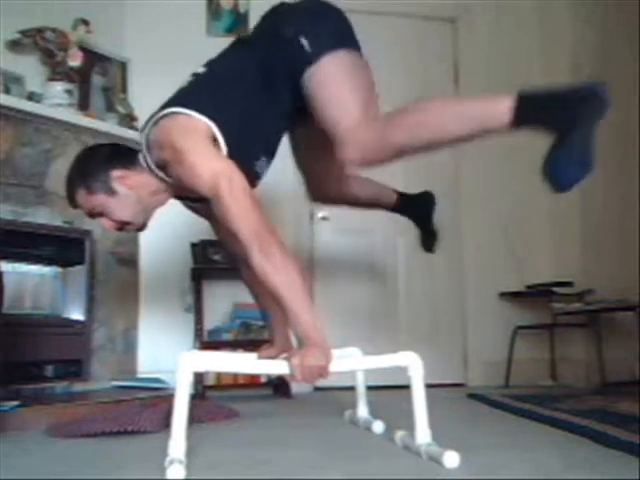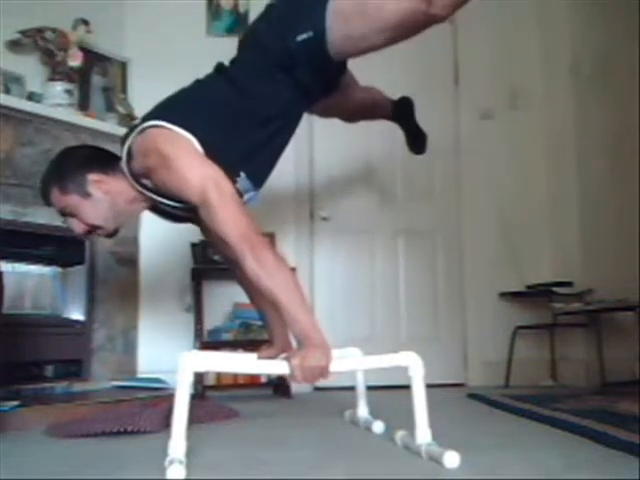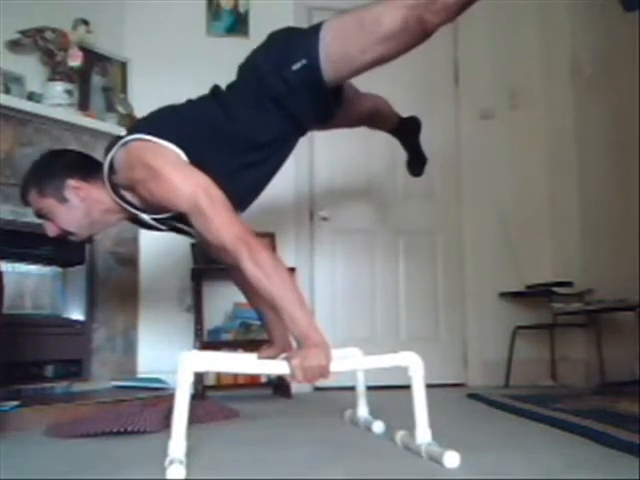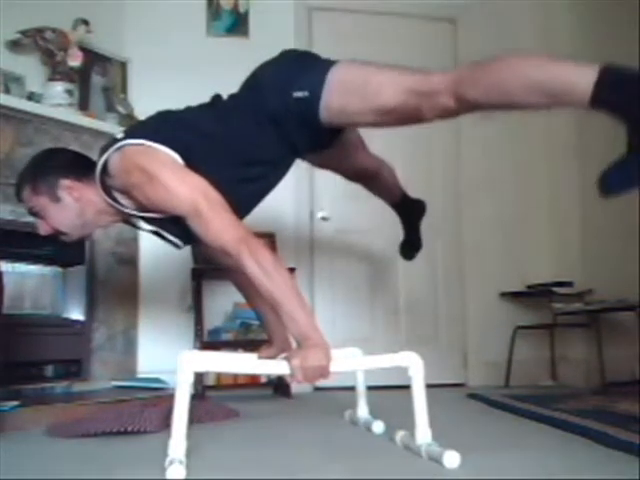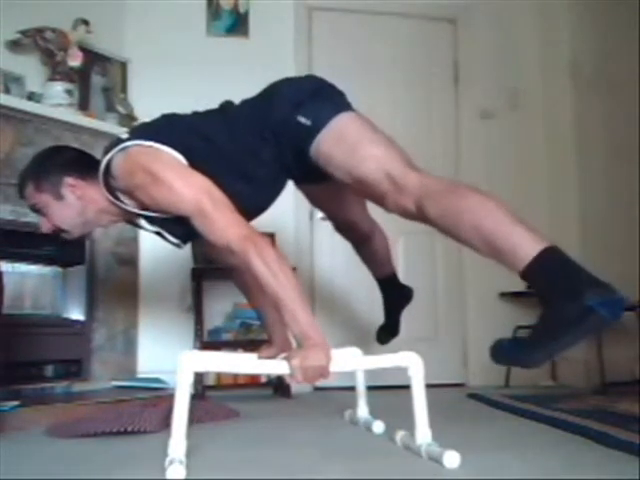
dt=1s
person 1, frame 1
left shoulder: (179, 149)
right shoulder: (188, 184)
left elbow: (260, 246)
right elbow: (246, 255)
left wrist: (312, 341)
right wrist: (281, 338)
right hip: (284, 69)
left knee: (361, 143)
right knee: (327, 186)
left ankle: (549, 108)
right ankle: (411, 204)
person 1, frame 2
left shoulder: (158, 156)
right shoulder: (167, 196)
left elbow: (251, 248)
right elbow: (239, 254)
left wrist: (313, 342)
right wrist: (280, 339)
left hip: (292, 38)
right hip: (283, 61)
right knee: (353, 107)
right ankle: (398, 111)
person 1, frame 3
left shoulder: (143, 168)
right shoulder: (143, 205)
left elbow: (244, 248)
right elbow: (232, 257)
left wrist: (312, 340)
right wrist: (280, 338)
left hip: (290, 71)
right hip: (282, 94)
right knee: (360, 111)
right ankle: (403, 129)
person 1, frame 4
left shoulder: (134, 171)
right shoulder: (135, 207)
left elbow: (241, 247)
right elbow: (231, 258)
left wrist: (310, 340)
right wrist: (278, 336)
left hip: (288, 91)
right hip: (286, 121)
left knee: (440, 94)
right knee: (359, 165)
right ankle: (407, 209)
person 1, frame 5
left shoulder: (138, 170)
right shoulder: (134, 207)
left elbow: (246, 243)
right elbow: (234, 257)
left wrist: (312, 340)
right wrist: (278, 337)
left hip: (295, 112)
right hip: (287, 139)
left knee: (409, 192)
right knee: (353, 221)
left ankle: (572, 289)
right ankle: (393, 293)
